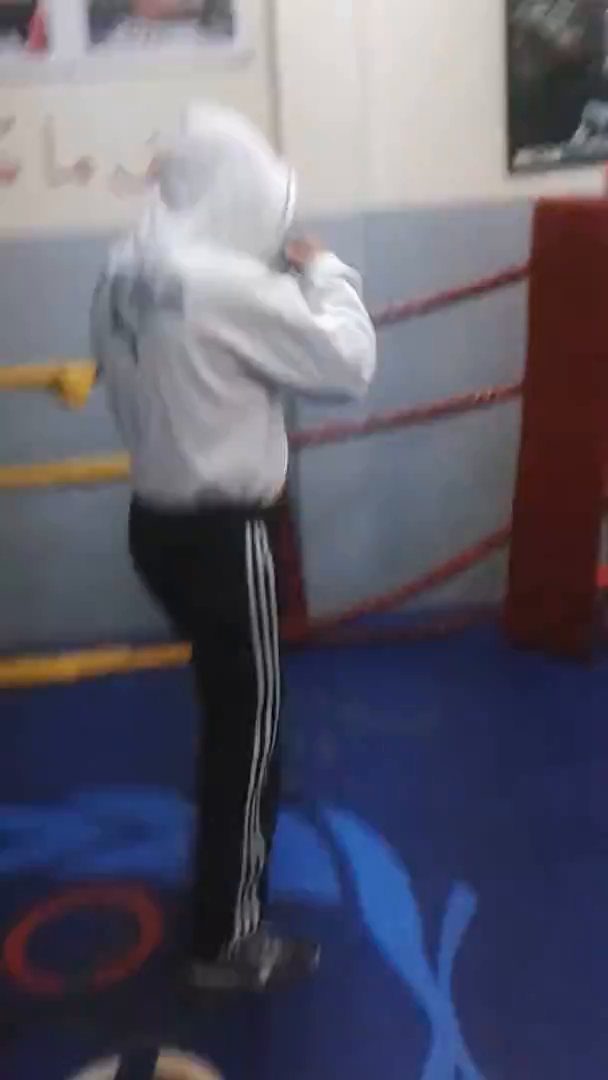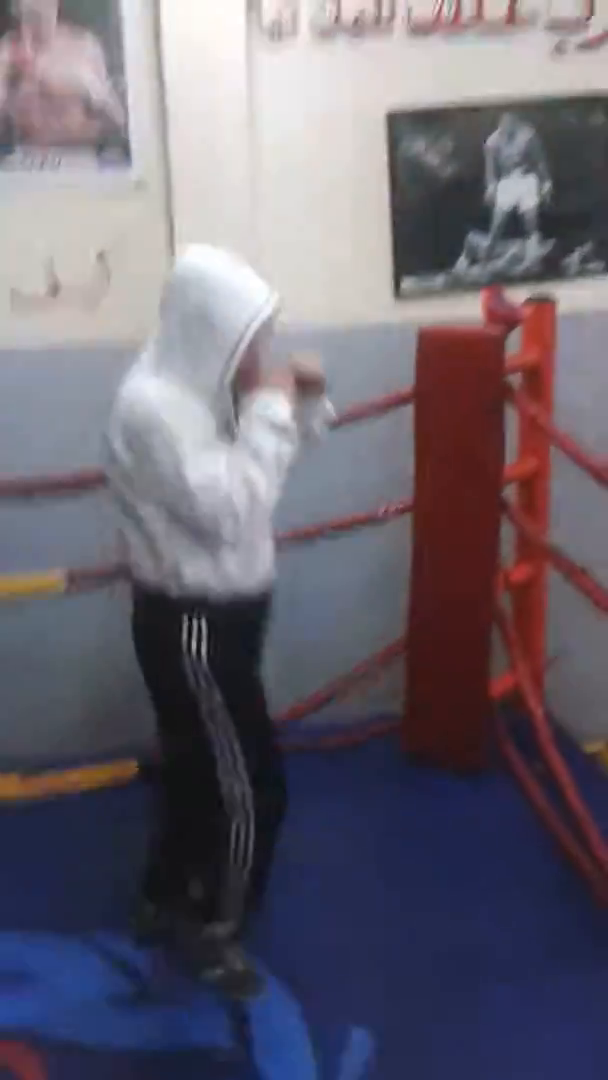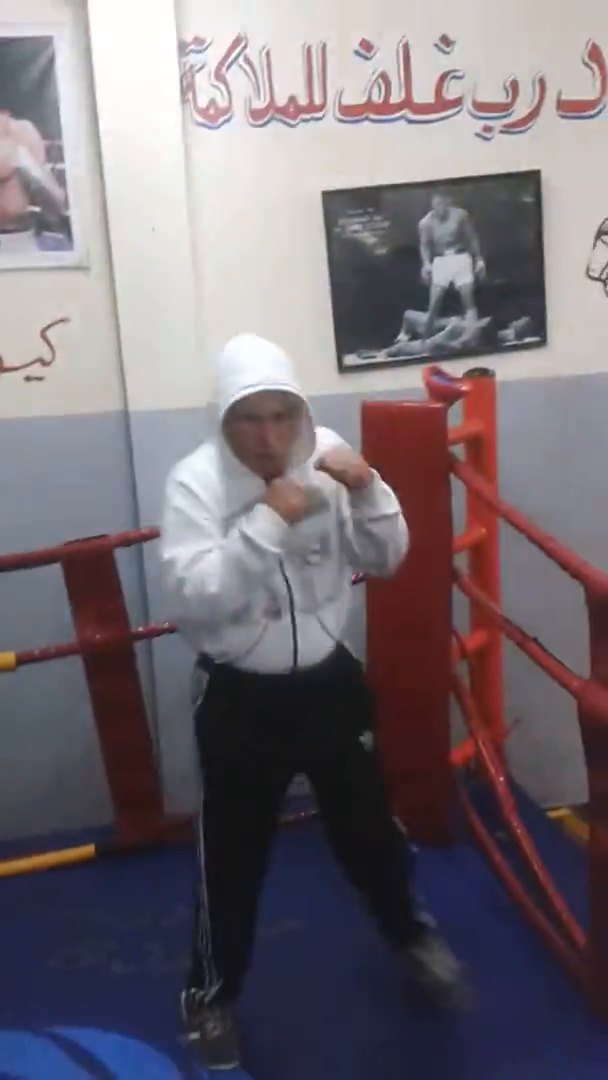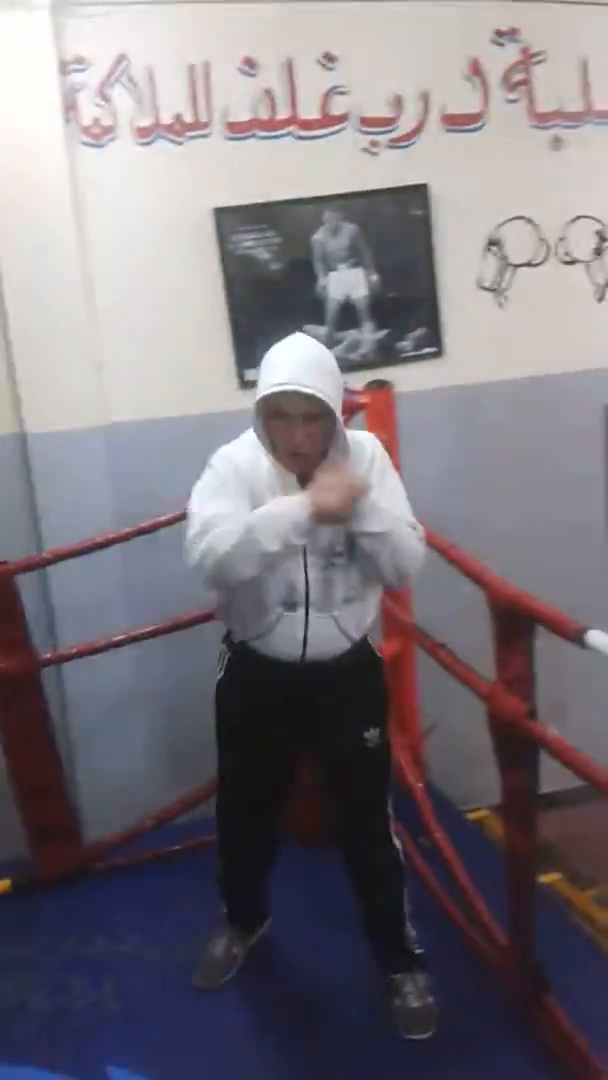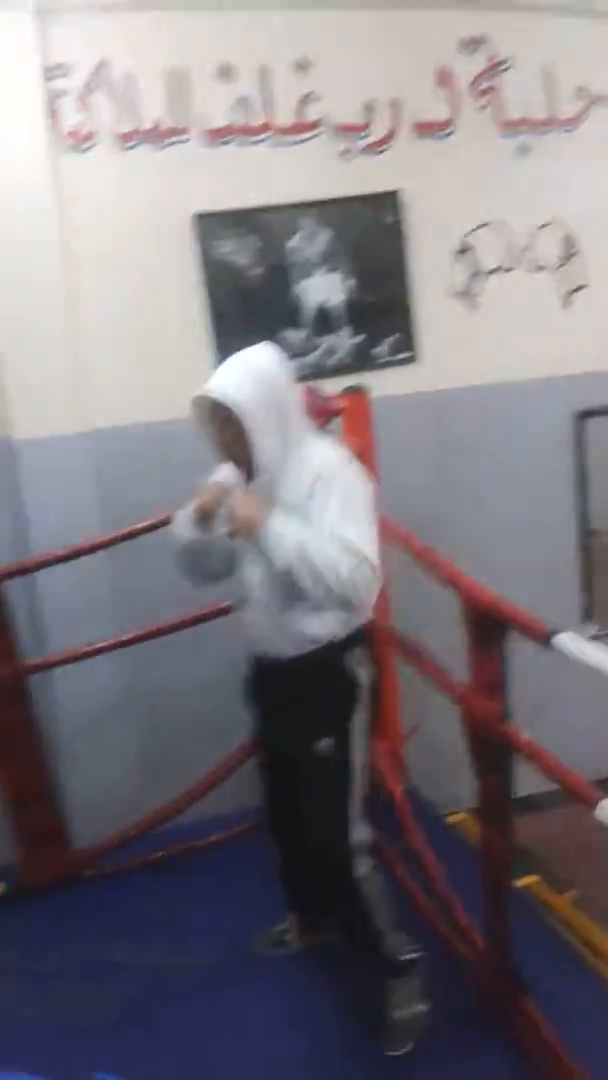
dt=0.4s
person 1, frame 1
left shoulder: (122, 269)
right shoulder: (221, 286)
right elbow: (347, 360)
right wrist: (325, 269)
left hip: (156, 520)
right hip: (223, 532)
left knee: (234, 690)
right knee: (244, 727)
left ankle: (241, 791)
right ankle: (226, 941)
person 1, frame 2
left shoulder: (217, 382)
right shoulder: (151, 403)
left elbow: (252, 466)
right elbow: (230, 506)
left wrist: (296, 400)
right wrist: (274, 412)
left hip: (231, 610)
right hip: (194, 625)
left knee: (203, 769)
right knee: (251, 787)
left ankle: (166, 895)
right ankle: (216, 926)
person 1, frame 3
left shoulder: (326, 453)
right shoulder: (193, 481)
left elbow: (384, 553)
right elbow: (194, 597)
left wrist: (364, 490)
right wrist: (267, 523)
left hip: (327, 682)
right hip: (239, 697)
left knee: (367, 830)
right knee: (230, 854)
left ankle: (412, 934)
right ankle: (211, 994)
person 1, frame 4
left shoulder: (366, 456)
right shoulder: (233, 464)
left elbow: (406, 564)
right elbow: (214, 557)
left wrist: (371, 518)
right wrist: (303, 505)
left hip: (346, 673)
right hip: (256, 676)
left knee: (367, 823)
right knee: (244, 816)
left ankle: (402, 962)
right ankle: (242, 921)
person 1, frame 5
left shoulder: (327, 470)
right shoulder: (238, 475)
left elbow: (347, 575)
right elbow: (196, 565)
left wrist: (273, 531)
right wrist: (199, 520)
left hip: (329, 668)
right hip: (274, 667)
left knee: (336, 832)
right knee: (288, 810)
left ankle: (402, 969)
right ankle: (313, 915)
